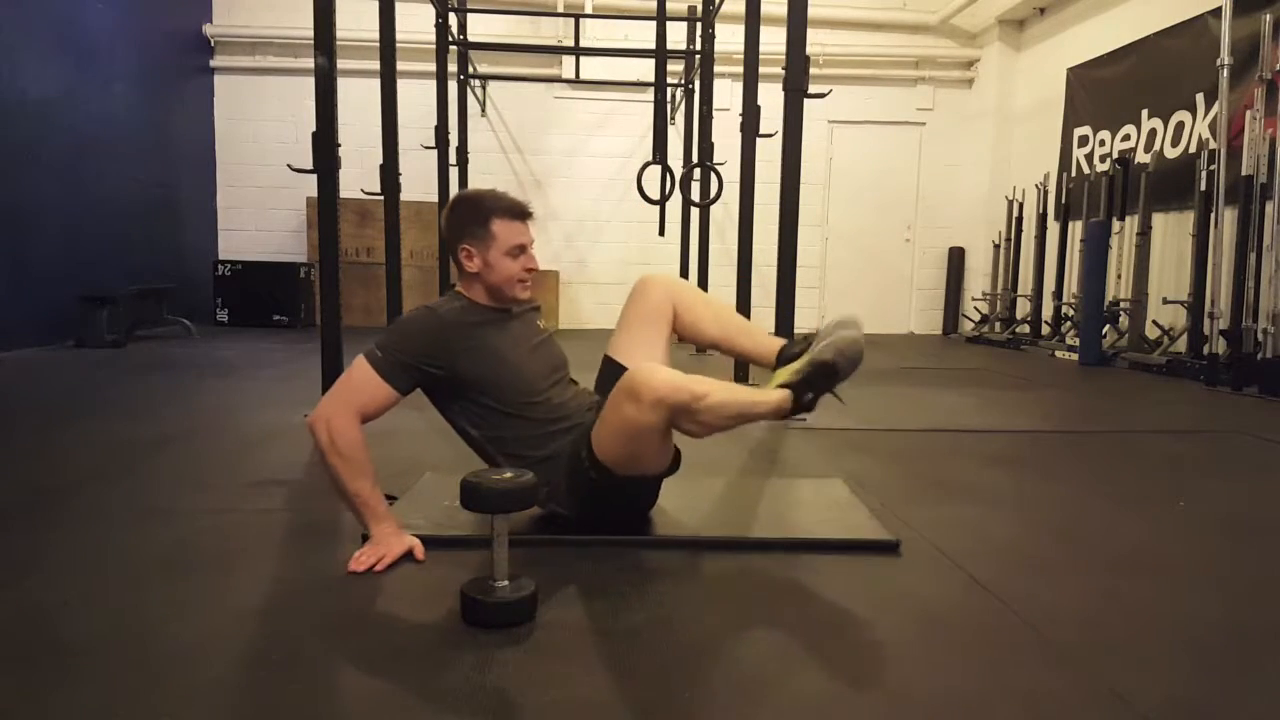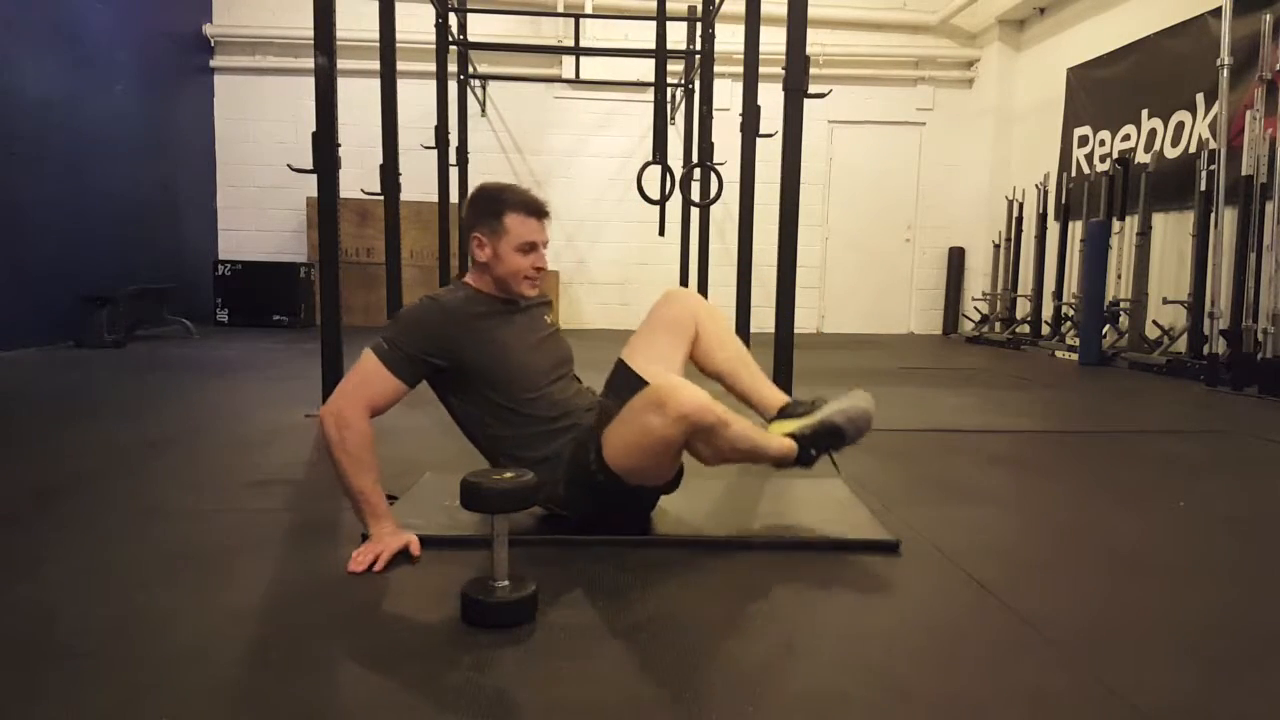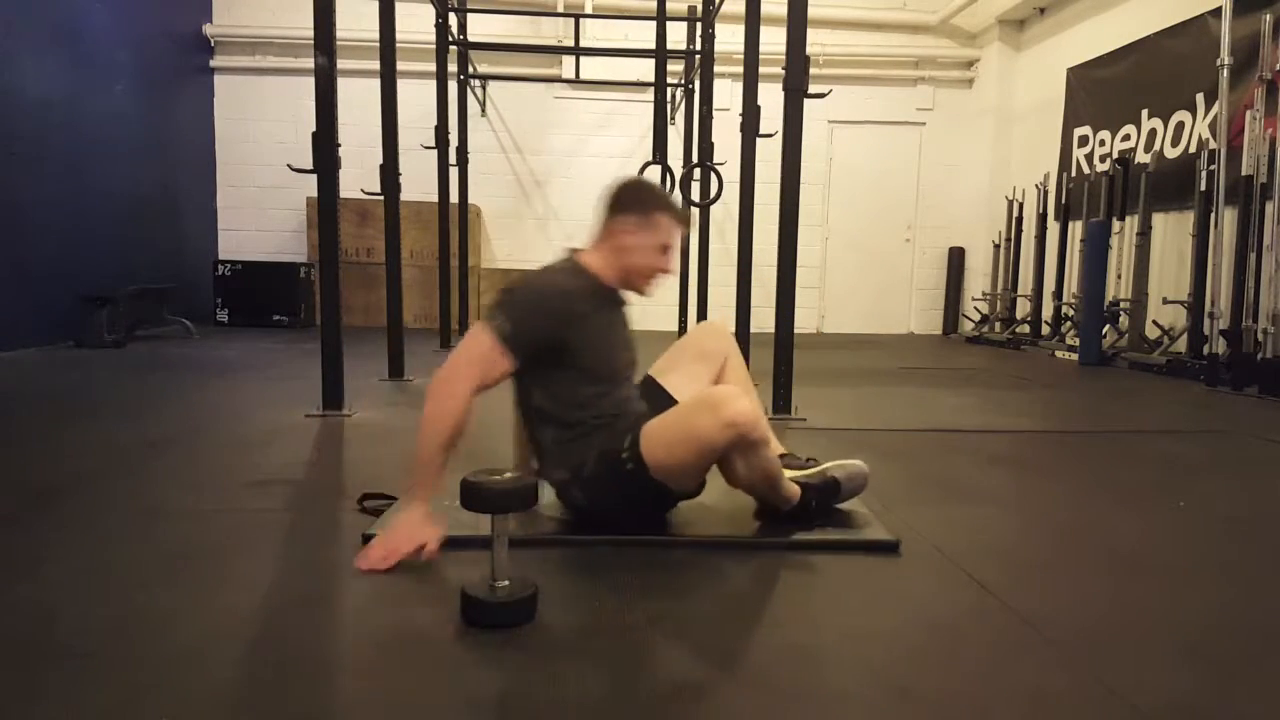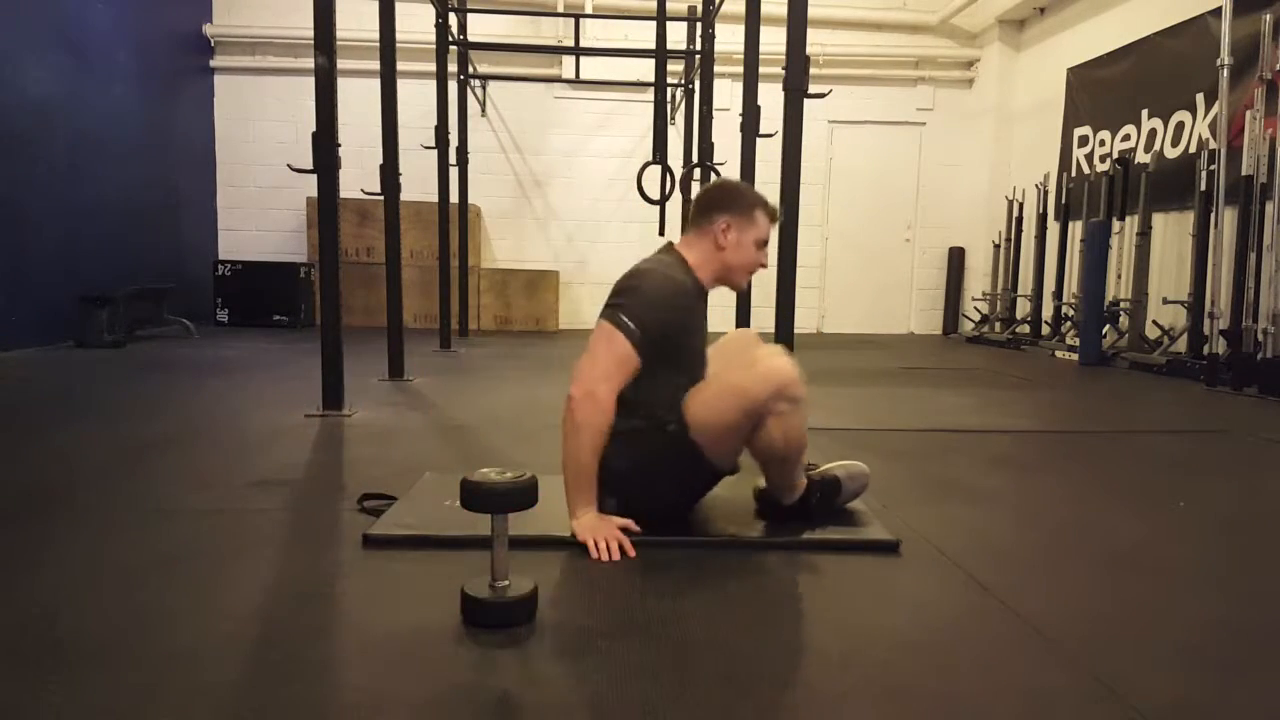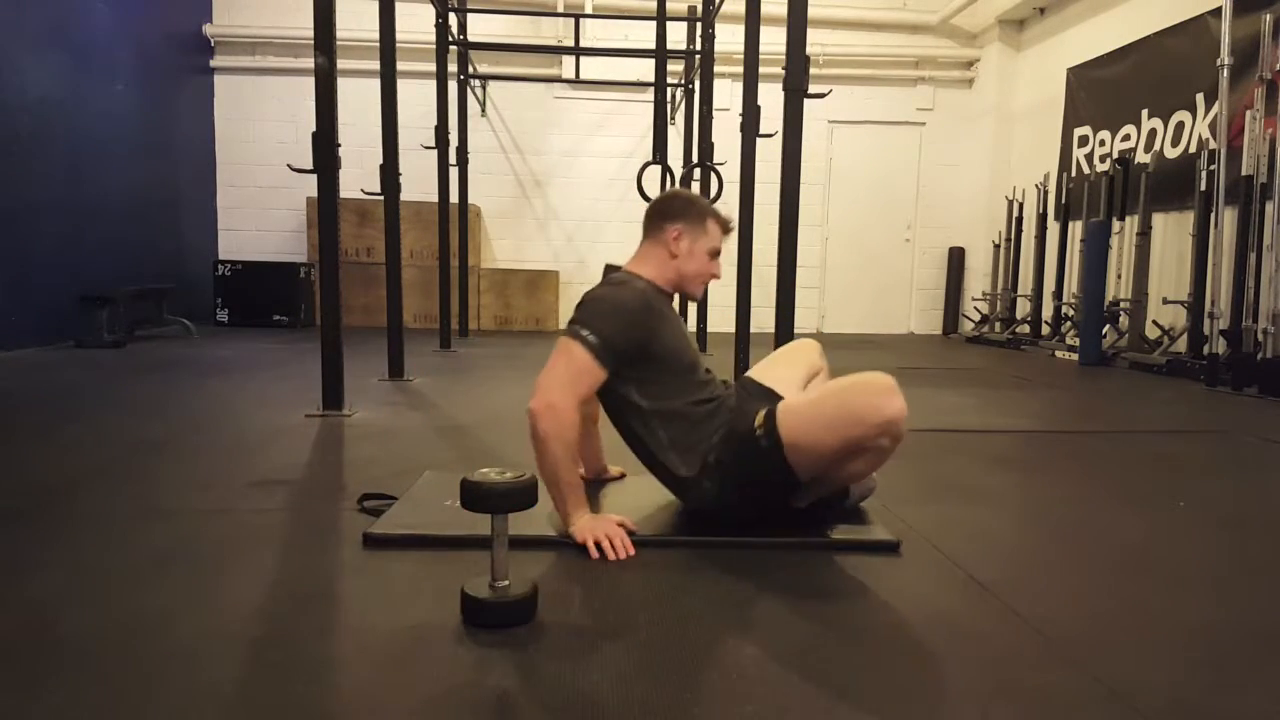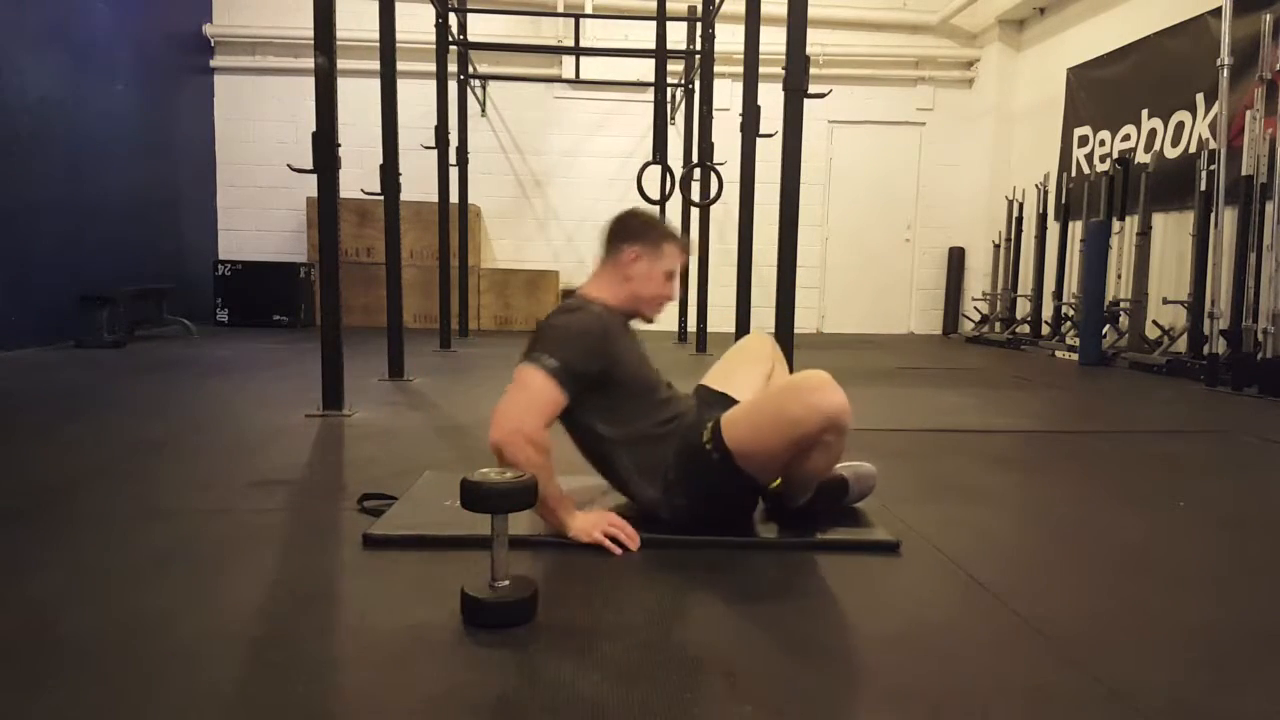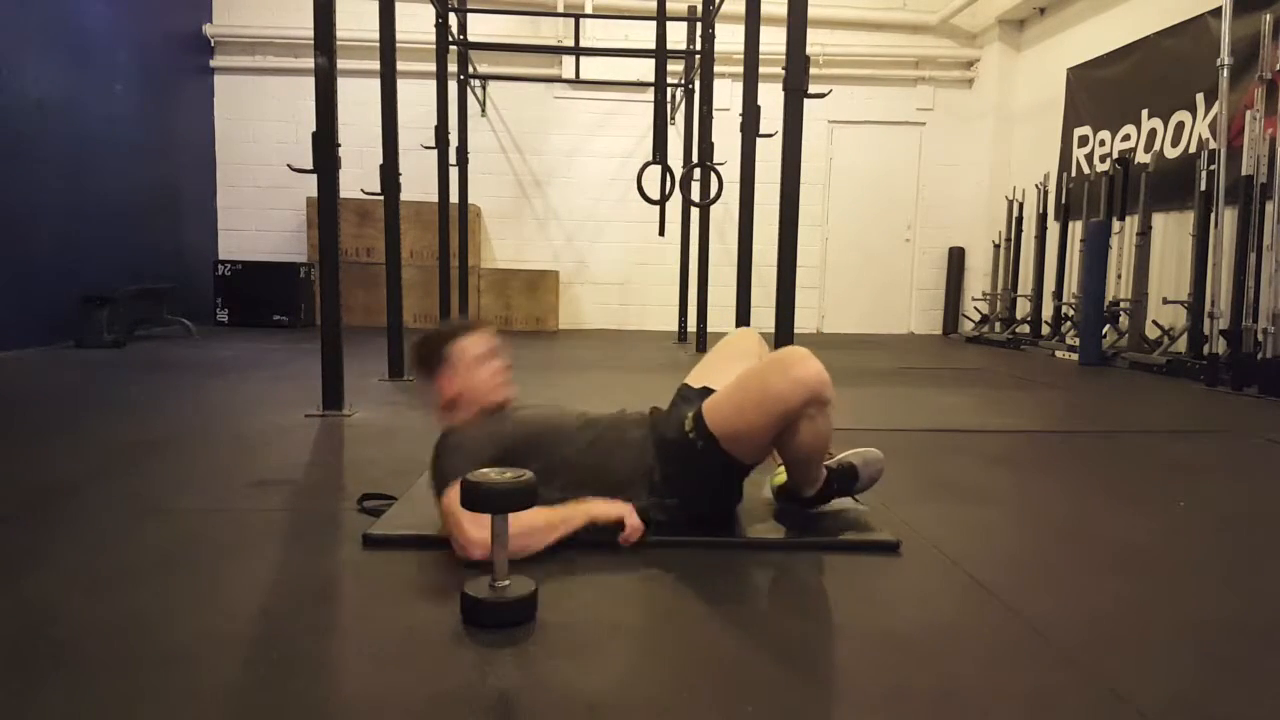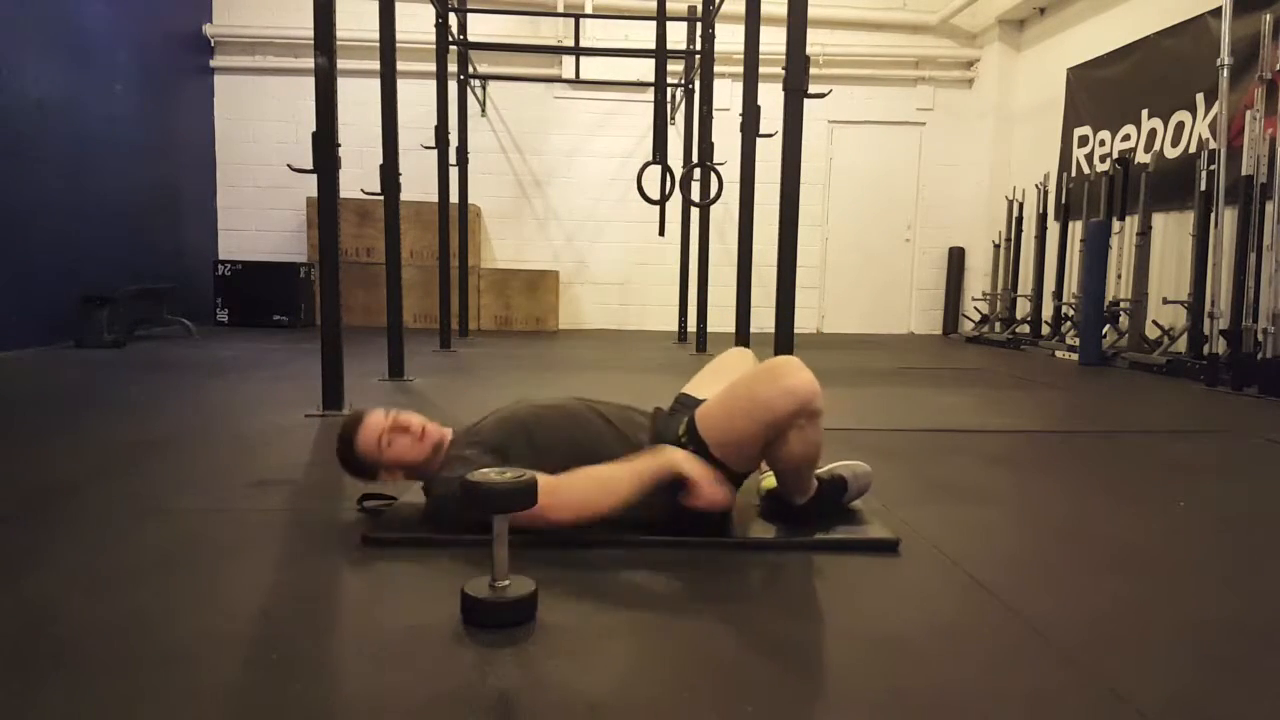
dt=0.3s
person 1, frame 1
left shoulder: (519, 305)
right shoulder: (434, 331)
right elbow: (331, 417)
right wrist: (383, 527)
left hip: (603, 431)
right hip: (584, 485)
left knee: (658, 290)
right knee: (651, 383)
left ankle: (791, 360)
right ankle: (792, 398)
person 1, frame 2
left shoulder: (528, 300)
right shoulder: (440, 320)
right elbow: (343, 411)
right wrist: (382, 526)
left hip: (605, 428)
right hip: (583, 484)
left knee: (682, 305)
right knee: (675, 397)
left ankle: (785, 414)
right ankle: (792, 448)
person 1, frame 3
left shoulder: (601, 292)
right shoulder: (549, 295)
right elbow: (453, 385)
right wrist: (418, 508)
left hip: (617, 436)
right hip: (601, 483)
left knee: (714, 339)
right knee: (729, 409)
left ankle: (780, 463)
right ankle: (791, 500)
person 1, frame 4
left shoulder: (678, 280)
right shoulder: (661, 289)
right elbow: (587, 393)
right wrist: (584, 513)
left hip: (658, 448)
right hip: (648, 476)
left knee: (745, 343)
right knee: (772, 369)
left ankle: (788, 470)
right ankle: (792, 497)
person 1, frame 5
left shoulder: (644, 298)
right shoulder: (621, 304)
left elbow: (583, 393)
right elbow: (549, 405)
left wrist: (594, 468)
right wrist: (578, 518)
right hip: (725, 470)
left knee: (807, 352)
right knee: (882, 401)
right ankle: (805, 495)
person 1, frame 6
left shoulder: (599, 319)
right shoulder: (579, 329)
right elbow: (510, 432)
right wrist: (569, 518)
right hip: (690, 486)
left knee: (761, 346)
right knee: (821, 397)
left ankle: (796, 474)
right ankle: (798, 499)
person 1, frame 7
left shoulder: (498, 425)
right shoulder: (467, 453)
right elbow: (476, 541)
right wrist: (589, 509)
left hip: (663, 437)
right hip: (676, 482)
left knee: (745, 342)
right knee: (801, 374)
left ankle: (804, 474)
right ankle: (806, 491)
person 1, frame 8
left shoulder: (469, 443)
right shoulder: (452, 478)
right elbow: (561, 502)
right wrist: (667, 460)
left hip: (656, 433)
right hip: (657, 481)
left knee: (740, 360)
right knee: (792, 382)
left ankle: (790, 479)
right ankle: (801, 500)
